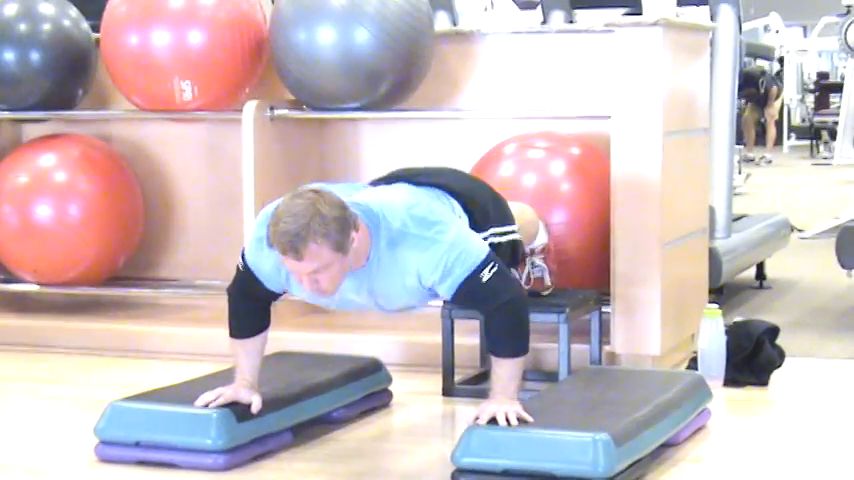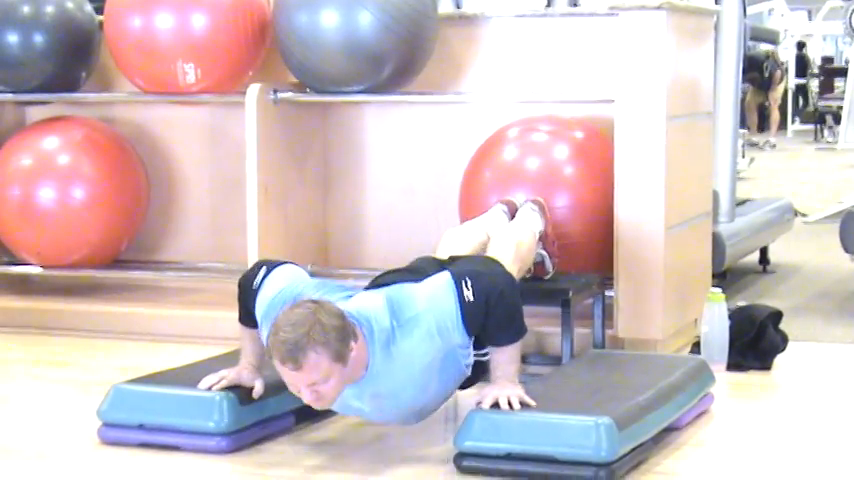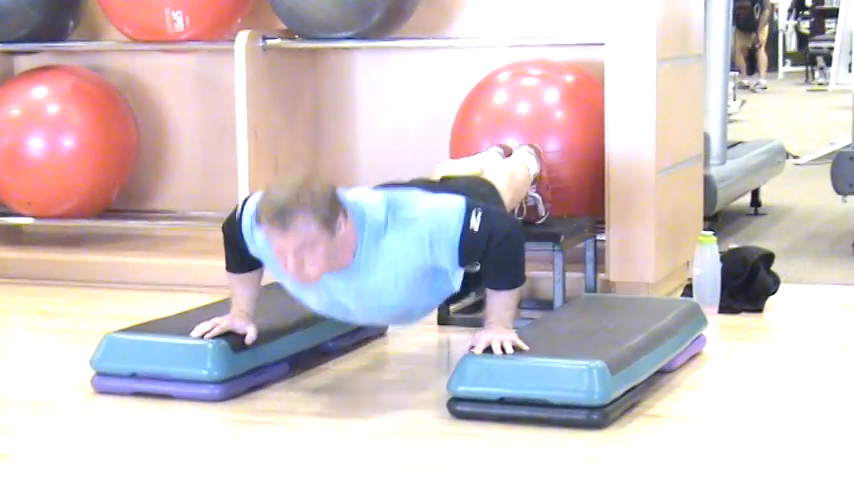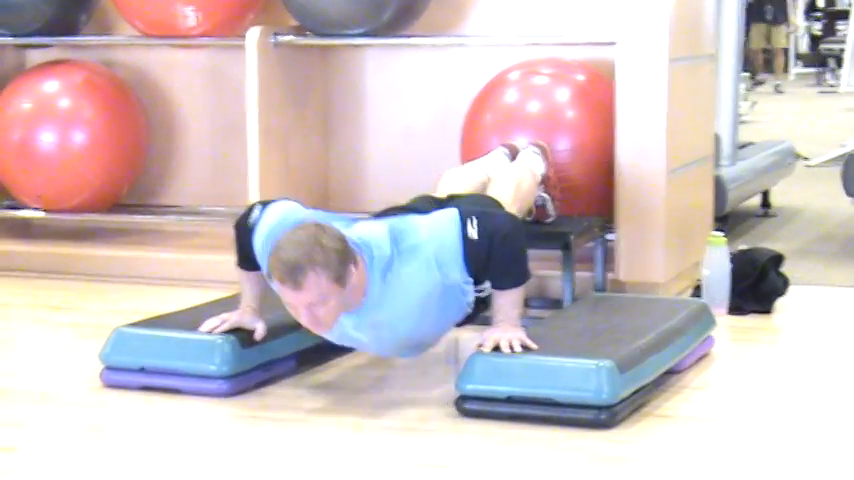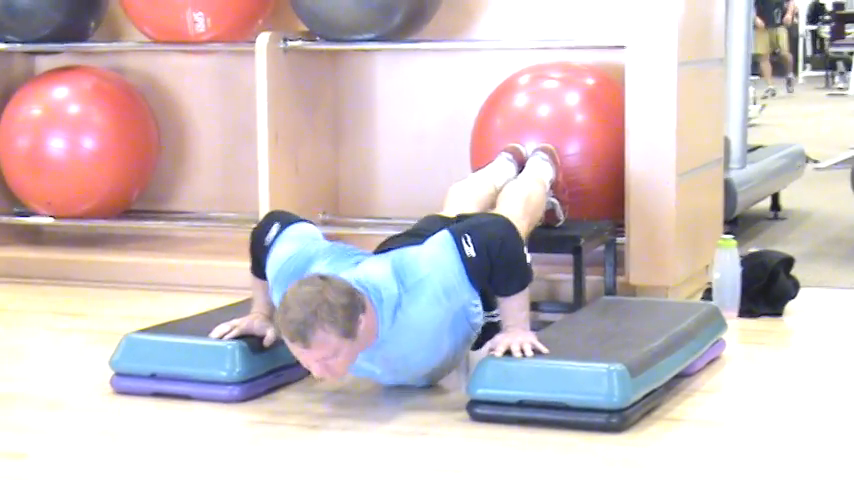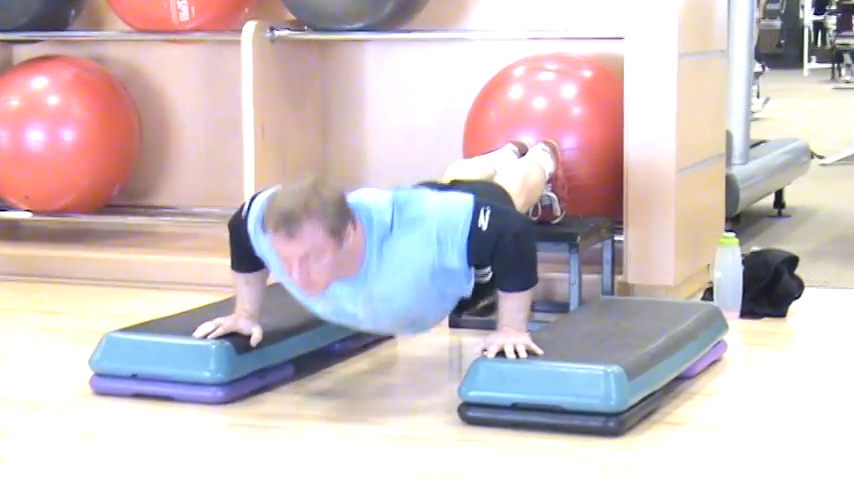
dt=0.7s
person 1, frame 1
left shoulder: (419, 237)
right shoulder: (271, 232)
left elbow: (507, 300)
right elbow: (246, 294)
left wrist: (503, 396)
right wrist: (245, 380)
left hip: (463, 208)
person 1, frame 2
left shoulder: (409, 332)
right shoulder: (280, 306)
left elbow: (499, 289)
left wrist: (506, 379)
right wrist: (248, 365)
right hip: (392, 286)
left knee: (504, 261)
right knee: (447, 254)
left ankle: (531, 219)
right ankle: (498, 214)
person 1, frame 3
left shoulder: (407, 228)
right shoulder: (266, 217)
left elbow: (501, 236)
right elbow: (237, 232)
left wrist: (499, 325)
right wrist: (240, 312)
left hip: (470, 220)
left knee: (500, 191)
right knee: (441, 181)
left ankle: (526, 164)
right ankle: (494, 156)
person 1, frame 4
left shoulder: (413, 263)
right shoulder: (276, 234)
left elbow: (504, 231)
right elbow: (248, 225)
left wrist: (507, 323)
right wrist: (249, 308)
left knee: (504, 197)
right knee: (451, 189)
left ankle: (533, 162)
right ankle: (499, 157)
person 1, frame 5
left shoulder: (419, 301)
right shoulder: (292, 279)
left elbow: (500, 243)
right elbow: (273, 226)
left wrist: (515, 327)
right wrist: (261, 316)
right hip: (403, 252)
left knee: (508, 213)
right knee: (454, 208)
left ankle: (542, 167)
right ankle: (506, 163)
person 1, frame 6
left shoulder: (416, 232)
right shoulder: (270, 219)
left elbow: (513, 233)
right elbow: (243, 232)
left wrist: (512, 327)
right wrist: (245, 314)
left knee: (510, 192)
right knee: (455, 178)
left ankle: (541, 160)
right ankle: (507, 155)
